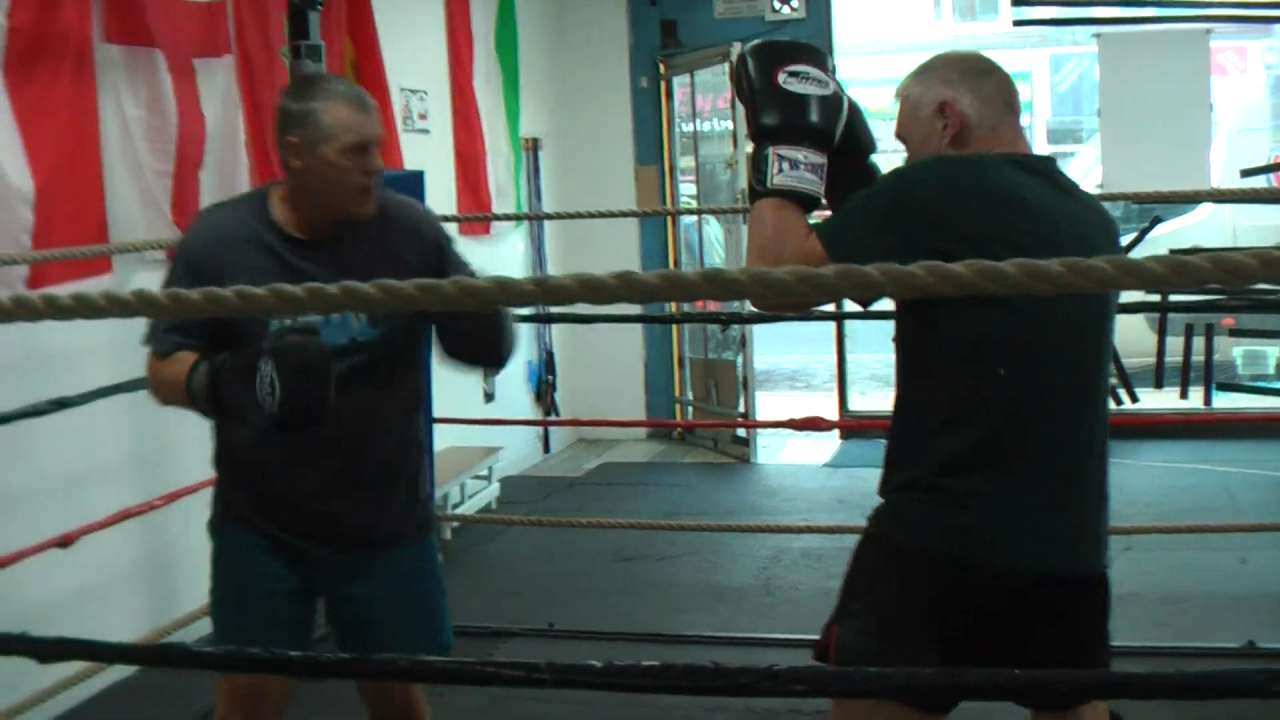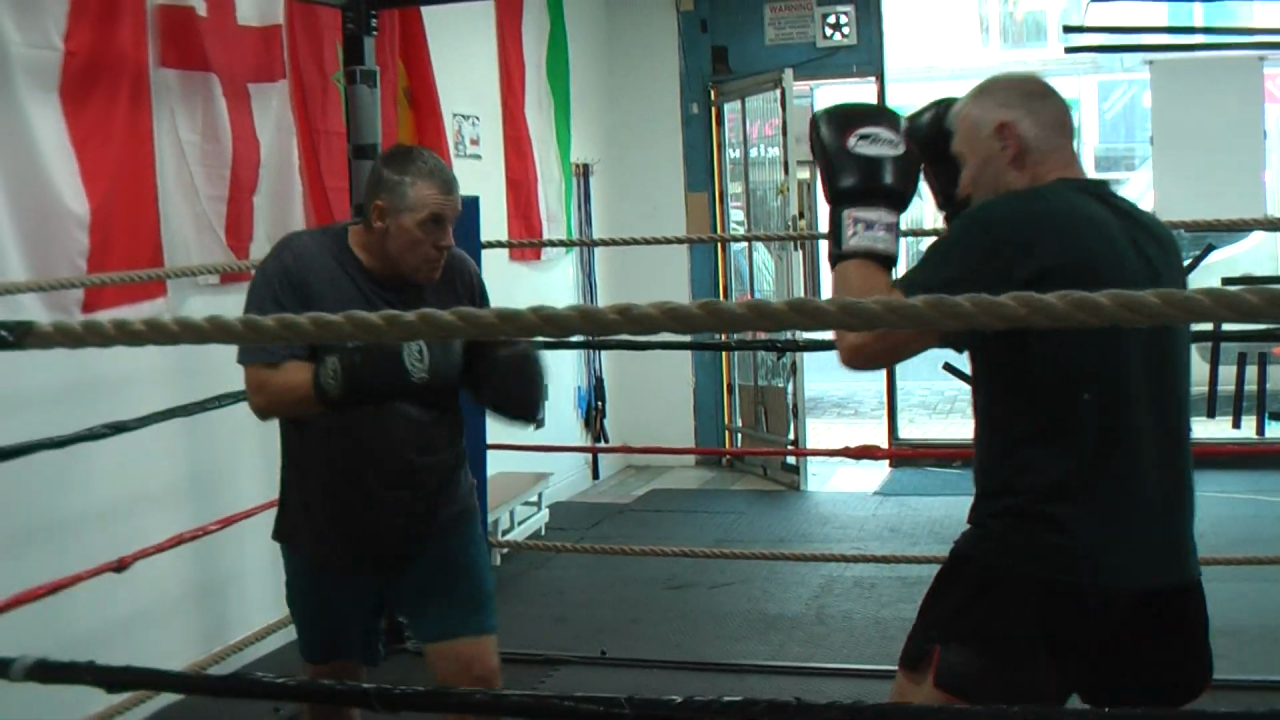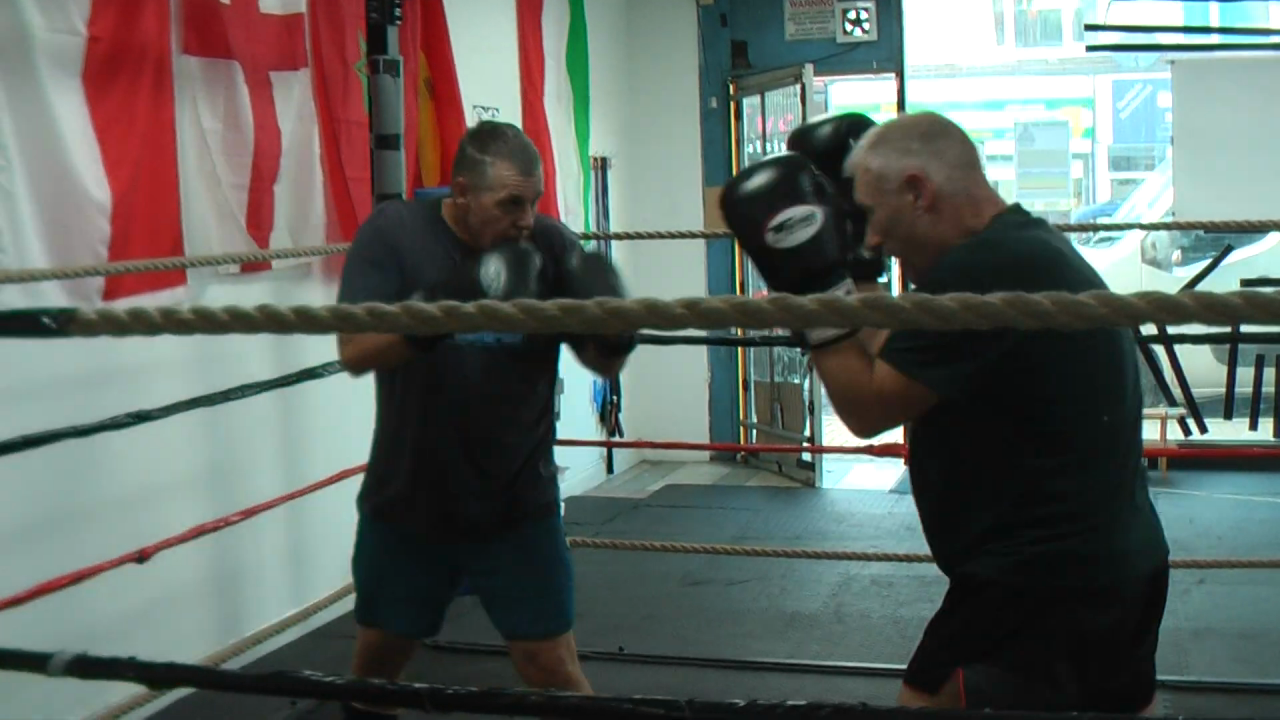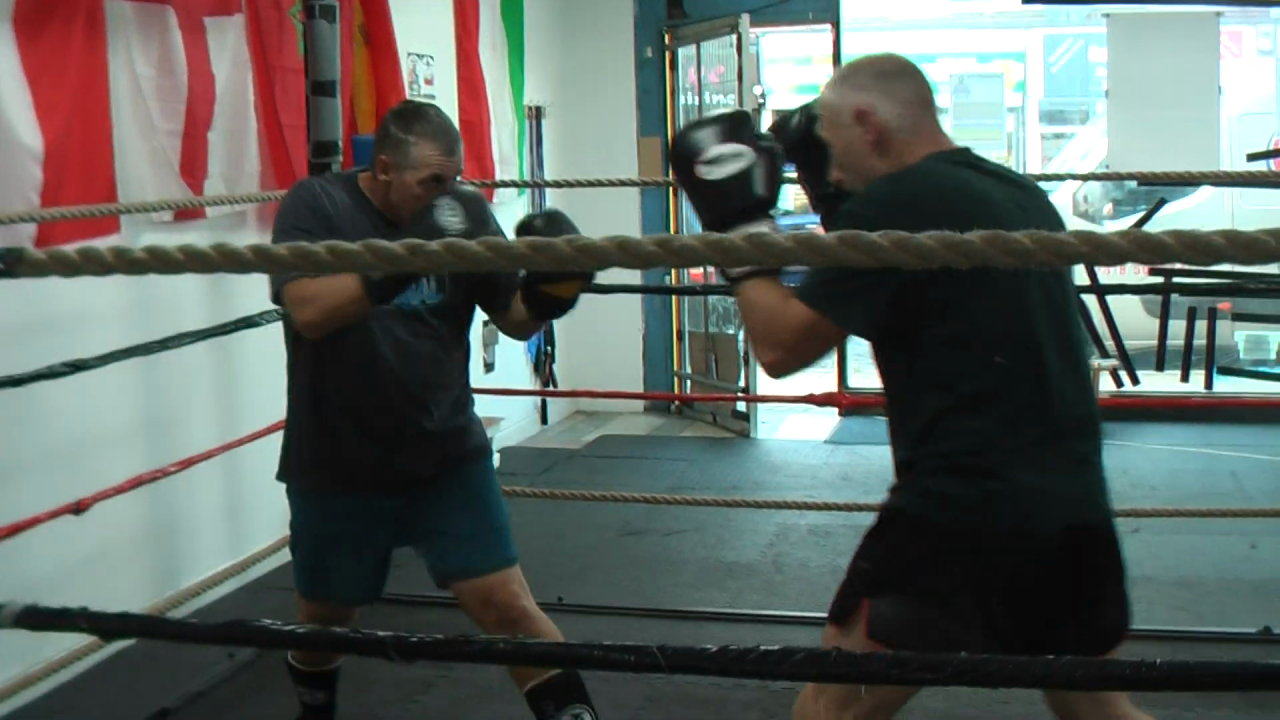
dt=0.5s
person 1, frame 1
left shoulder: (942, 191)
right shoulder: (1089, 220)
left elbow: (780, 278)
left wrist: (785, 145)
right wrist: (852, 184)
left hip: (944, 542)
person 1, frame 2
left shoulder: (1009, 225)
right shoulder: (1151, 239)
left elbow: (865, 341)
left wrist: (860, 206)
right wrist: (962, 209)
left hip: (1032, 565)
person 1, frame 3
left shoulder: (985, 271)
right shoulder: (1035, 248)
left elbow: (869, 407)
right elbow: (896, 359)
left wrist: (810, 280)
right wrist: (852, 267)
left hip: (1037, 581)
right hip: (1122, 563)
person 1, frame 4
left shoulder: (896, 206)
right shoulder: (1026, 200)
left elbow: (783, 346)
left wrist: (737, 219)
right wrist: (841, 213)
left hip: (962, 515)
right hip: (1073, 508)
person 2, frame 1
left shoulder: (408, 229)
right shoulder: (218, 240)
left elbow: (468, 330)
right elbow: (164, 368)
left wrist: (482, 329)
right wrist: (230, 384)
left hip: (385, 518)
right hip: (260, 523)
person 2, frame 2
left shoulder: (458, 276)
right shoulder: (298, 264)
left elbow: (485, 375)
right elbow: (264, 391)
left wrist: (512, 378)
right wrist: (362, 371)
left hip: (438, 524)
right hip: (328, 531)
person 2, frame 3
left shoulder: (550, 243)
right shoulder: (392, 233)
left elbow: (606, 361)
right elbow: (356, 350)
left wrist: (609, 325)
right wrist: (452, 304)
left hip: (516, 506)
right hip: (405, 501)
left knee: (550, 668)
right knee: (379, 652)
person 2, frame 4
left shoulder: (468, 216)
right shoulder: (315, 205)
left elbow: (516, 319)
right elbow: (308, 312)
left wrist: (555, 287)
left hip: (447, 459)
right hip: (336, 466)
left knee: (506, 604)
right knee: (320, 618)
